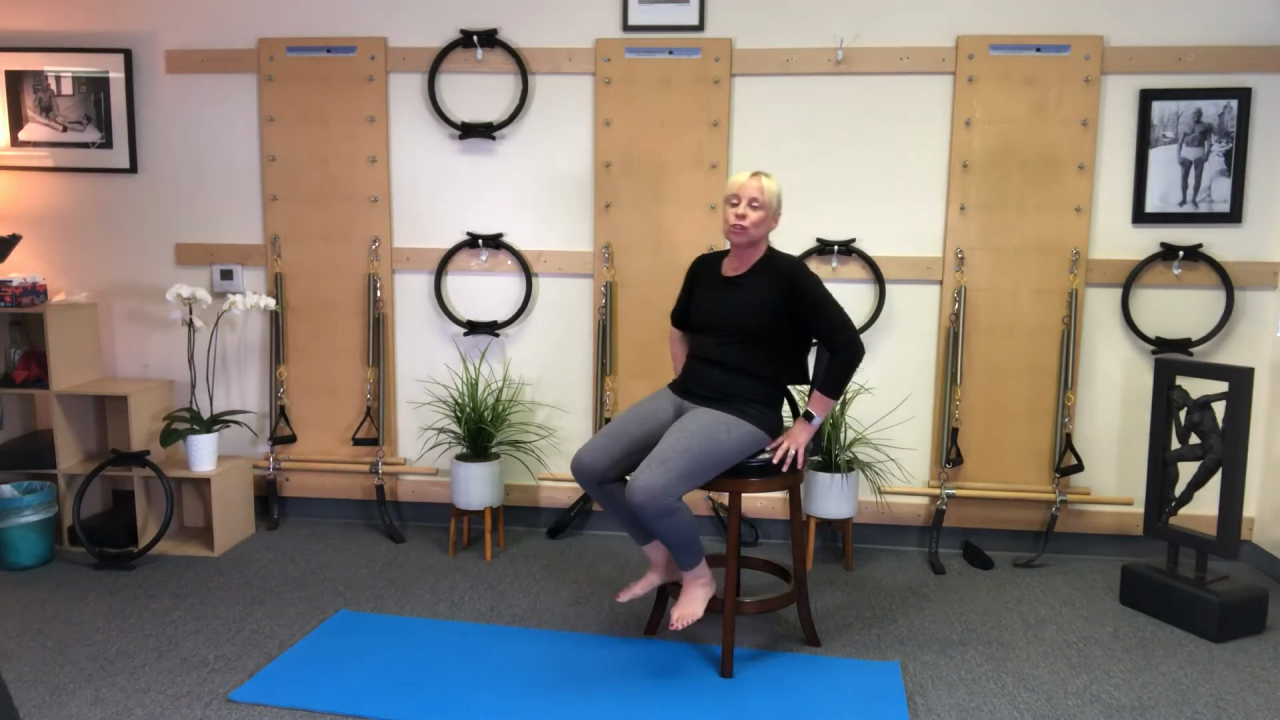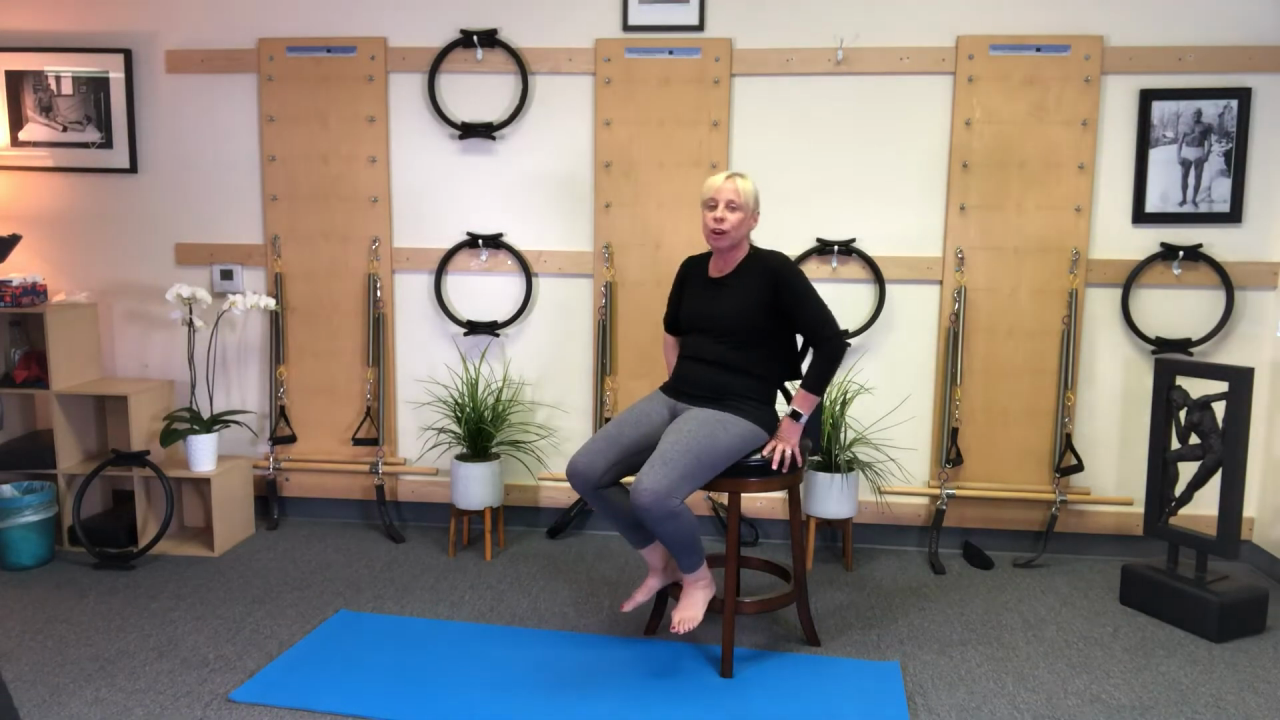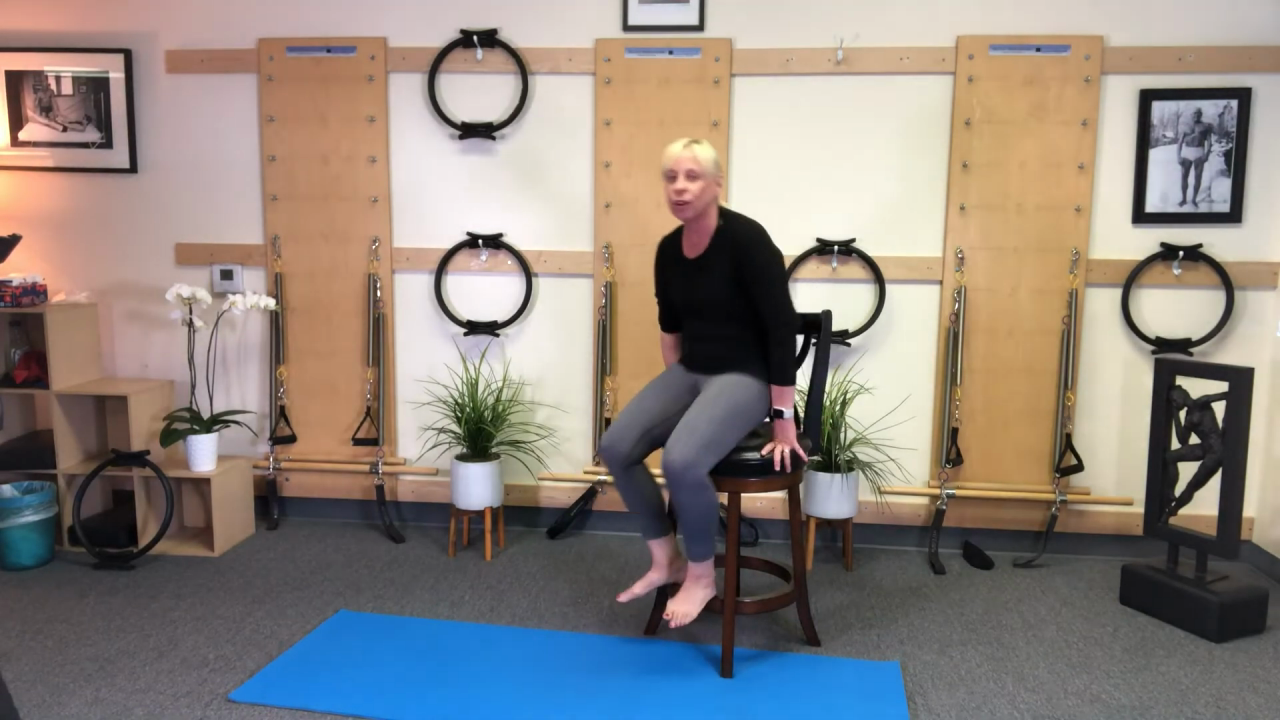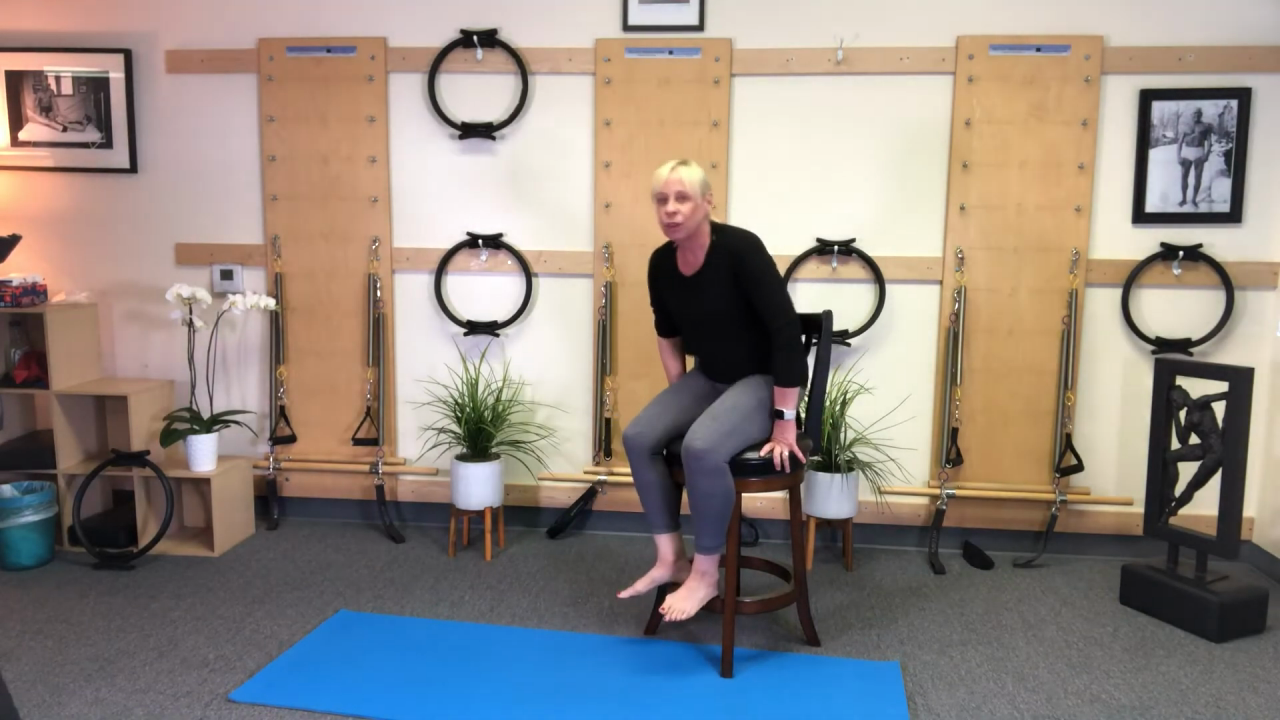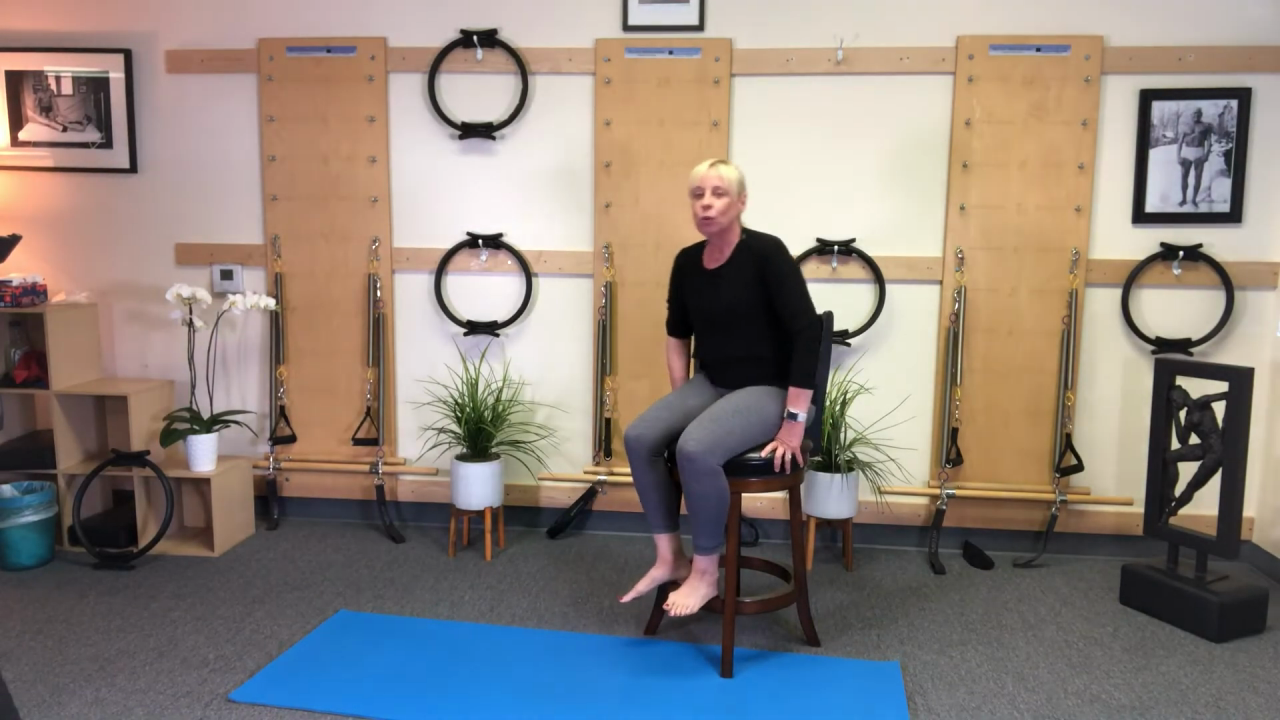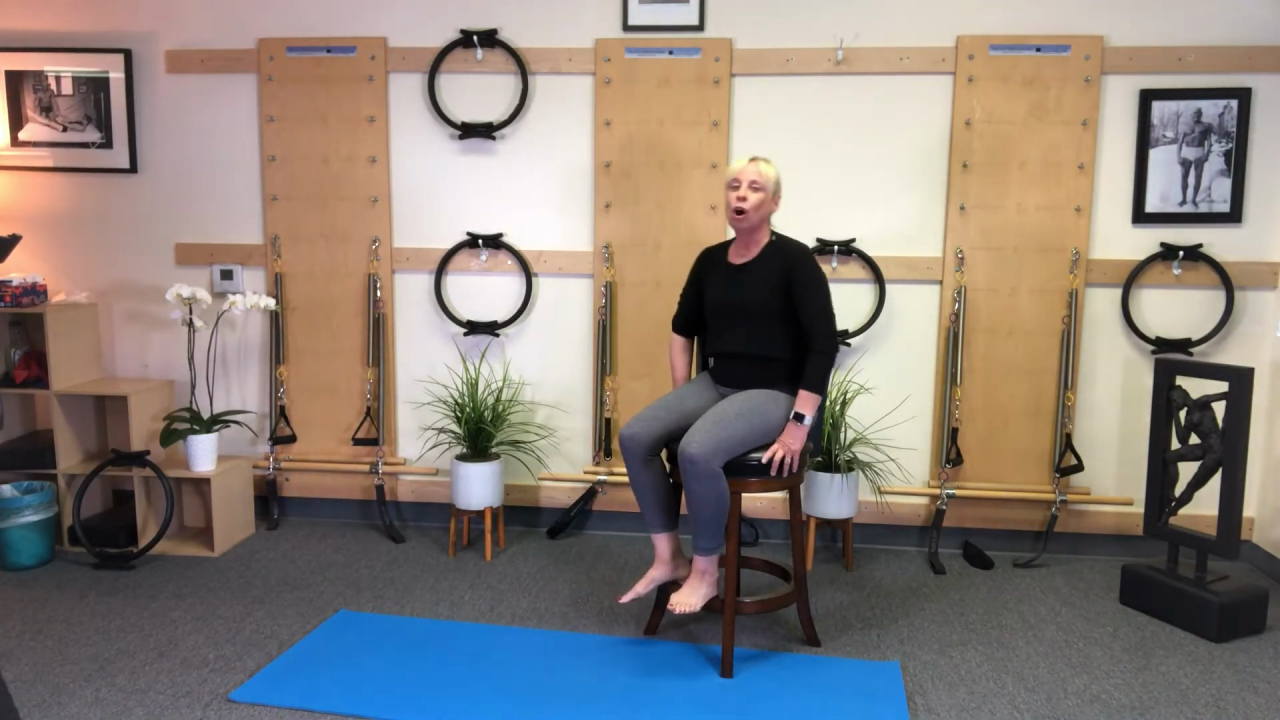
dt=0.3s
person 1, frame 1
left shoulder: (788, 274)
right shoulder: (704, 267)
left elbow: (847, 347)
left wrist: (806, 424)
left hip: (742, 413)
right hip: (681, 397)
left knee: (648, 489)
right knee: (588, 467)
left ankle: (698, 577)
right ankle: (663, 561)
person 1, frame 2
left shoulder: (774, 270)
right shoulder: (691, 269)
left elbow: (830, 344)
left wrist: (793, 421)
left hip: (736, 411)
right hip: (673, 398)
left knee: (652, 494)
right knee: (584, 472)
left ankle: (698, 579)
right ankle: (661, 564)
person 1, frame 3
left shoulder: (745, 237)
right shoulder: (668, 248)
left elbow: (781, 327)
left wrist: (782, 417)
right wrist: (671, 399)
left hip: (747, 374)
right hip: (692, 371)
left knee: (683, 460)
right knee: (617, 447)
left ankle: (702, 577)
right ankle: (666, 561)
person 1, frame 4
left shoulder: (741, 249)
right shoulder: (661, 263)
left elbow: (787, 330)
right elbow: (667, 335)
left wrist: (783, 420)
right wrist: (679, 403)
left hip: (763, 377)
right hip: (710, 376)
left knee: (701, 447)
right knee: (639, 438)
left ankle: (705, 575)
right ankle: (671, 559)
person 1, frame 5
left shoulder: (767, 254)
right shoulder: (687, 262)
left elbow: (807, 335)
right elbow: (677, 334)
left wrist: (794, 421)
right wrist: (679, 406)
left hip: (770, 388)
right hip: (714, 383)
left knee: (696, 448)
right knee: (639, 438)
left ankle: (705, 573)
right ankle: (670, 558)
person 1, frame 6
left shoulder: (794, 259)
right shoulder: (709, 260)
left elbow: (823, 345)
right elbow: (683, 331)
left wrist: (799, 423)
right wrist: (679, 405)
left hip: (776, 392)
right hip: (716, 383)
left knee: (697, 451)
right knee: (635, 436)
left ankle: (705, 572)
right ankle: (668, 559)
